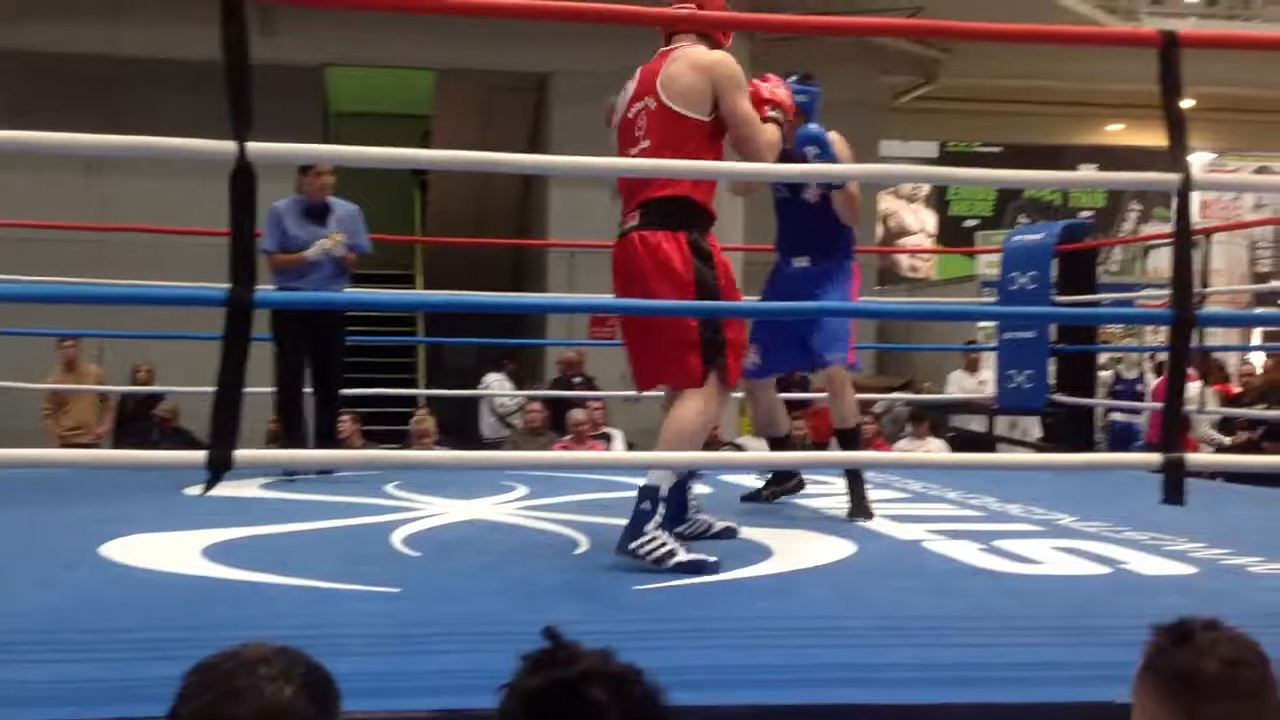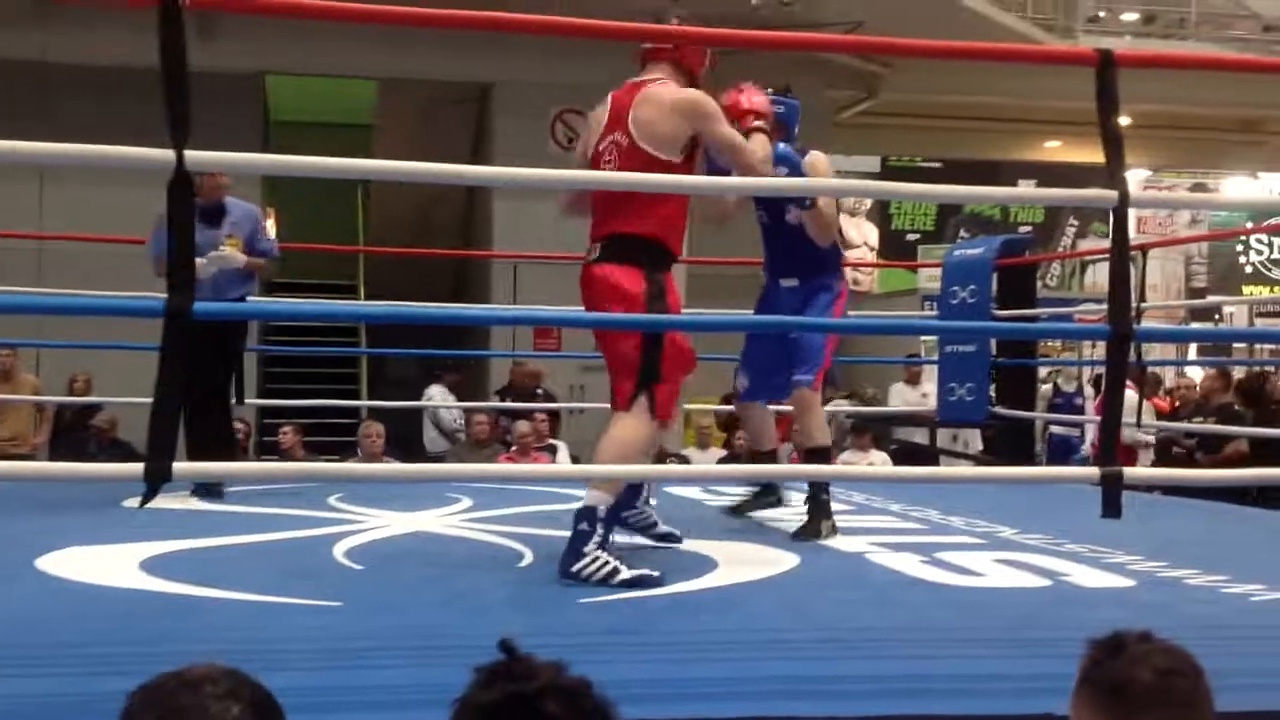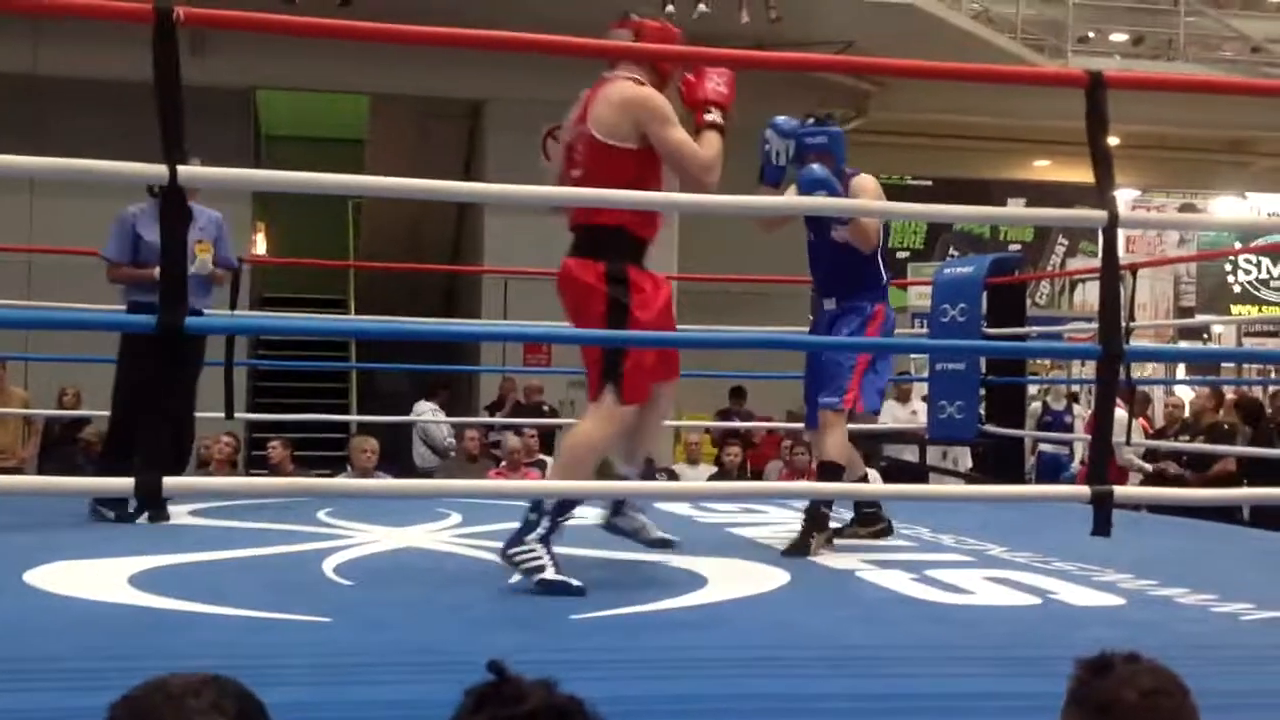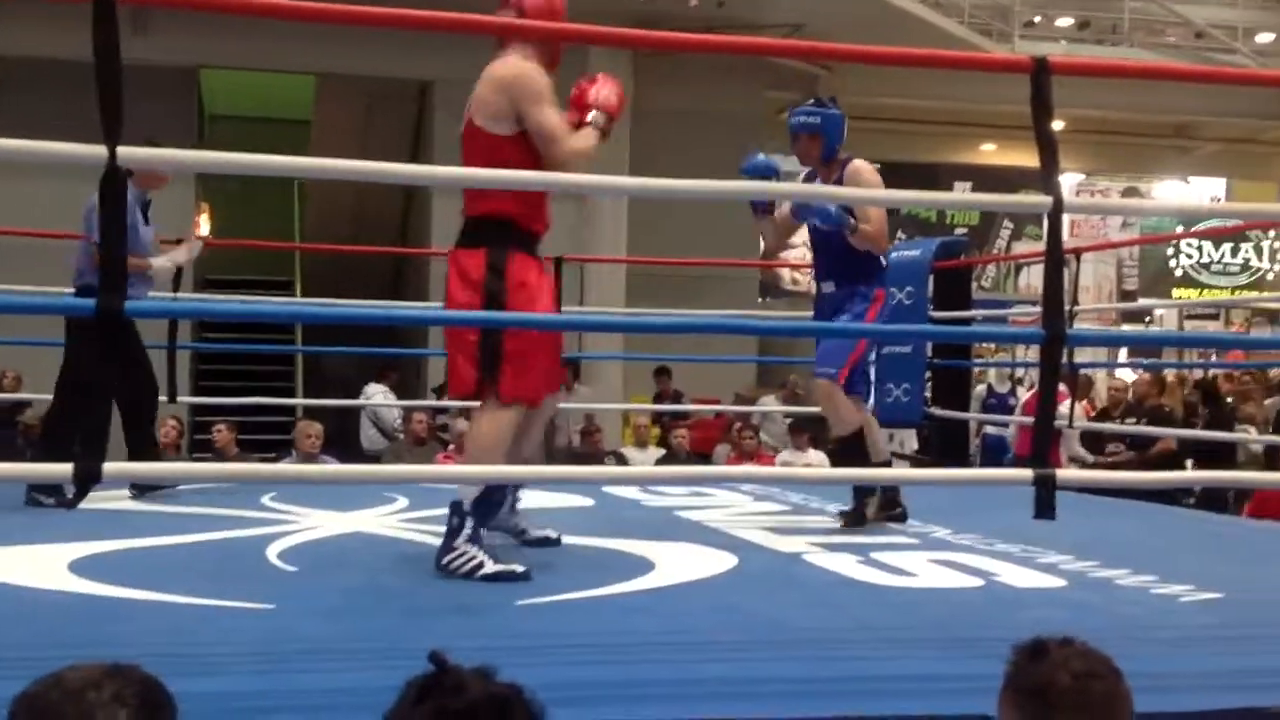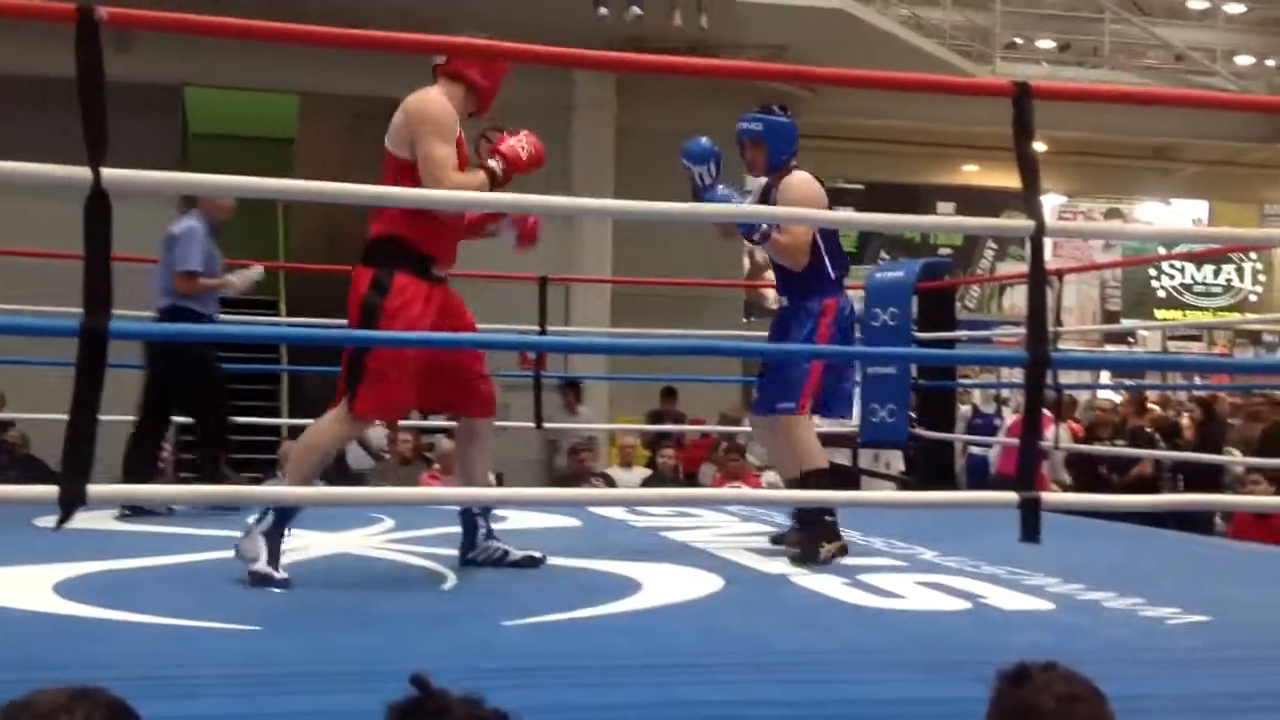
dt=0.5s
person 1, frame 1
left shoulder: (636, 83)
right shoulder: (714, 64)
right elbow: (760, 156)
right wrist: (775, 109)
left hip: (635, 240)
right hip: (677, 239)
left knee: (690, 379)
right knee: (707, 380)
left ankle: (676, 508)
right ankle: (647, 521)
person 1, frame 2
left shoulder: (603, 111)
right shoulder: (684, 102)
left elbow: (571, 203)
right elbow: (756, 167)
right wrist: (754, 118)
left hip: (608, 268)
right hip: (638, 277)
left knee: (664, 387)
right knee: (642, 408)
left ankle: (629, 499)
right ankle: (584, 546)
person 1, frame 3
left shoulder: (587, 103)
right shoulder: (639, 97)
left elbow: (556, 192)
right elbow: (704, 177)
right wrist: (713, 111)
left hip: (604, 264)
right hip: (612, 269)
left knee: (657, 386)
right knee: (617, 405)
left ankle: (624, 505)
right ankle: (533, 535)
person 1, frame 4
left shoulder: (502, 83)
right shoulder: (520, 74)
right elbow: (564, 162)
left wrist: (583, 119)
right wrist: (596, 115)
left hip: (511, 258)
right hip: (497, 258)
left knee: (536, 390)
right knee: (504, 397)
left ankle: (499, 507)
right ankle: (459, 539)
person 1, frame 5
left shoulder: (444, 123)
right shoulder: (433, 106)
right elbow: (442, 194)
left wrist: (496, 218)
right wrist: (501, 164)
left hip: (428, 286)
right hip: (395, 283)
left knee: (479, 407)
right knee: (356, 412)
left ankle: (477, 536)
right ankle: (266, 530)
person 2, frame 1
left shoulder: (831, 144)
left elbow: (852, 216)
right elbow: (740, 189)
left hip: (832, 271)
right hip: (788, 271)
left knee: (835, 370)
right knee: (756, 375)
left ankle: (856, 484)
right ankle: (786, 472)
person 2, frame 2
left shoulder: (814, 163)
left elbow: (826, 234)
left wrist: (806, 191)
right wrist: (715, 169)
left hip: (821, 289)
right hip: (779, 291)
left knee: (803, 391)
right knee: (750, 394)
left ankle: (821, 509)
right ankle: (768, 484)
person 2, frame 3
left shoulder: (862, 185)
right shoulder: (805, 188)
left elbow: (868, 240)
right elbow: (766, 222)
left wrist: (834, 200)
right wrist: (772, 170)
left hip: (864, 314)
right hip: (827, 314)
left knee: (831, 413)
right knee: (822, 426)
left ankle: (817, 523)
right ankle: (871, 515)
person 2, frame 4
left shoulder: (859, 173)
right shoulder: (807, 183)
left elbow: (879, 242)
right elbow: (773, 241)
left wrist: (838, 220)
right wrist: (760, 202)
left hip: (865, 296)
right hip: (832, 298)
left knee: (827, 385)
right knee: (850, 397)
left ankle: (866, 489)
right ankle: (888, 498)
person 2, frame 5
left shoulder: (798, 186)
right shoulder: (769, 189)
left elbow: (796, 257)
right elbow: (729, 232)
left wrist: (752, 227)
right wrist: (706, 190)
left hip: (819, 311)
right hip: (796, 311)
left knee: (792, 417)
right knee: (764, 418)
left ankle: (827, 531)
right ankle: (808, 515)
person 3, frame 1
left shoulder: (349, 212)
right shoulder: (280, 211)
left elbow: (354, 263)
right elbow: (274, 262)
left wrist: (340, 253)
right wrist: (310, 254)
left hip: (330, 305)
right hip: (291, 305)
left knee: (328, 380)
right knee: (290, 378)
left ankle: (326, 450)
right ankle: (291, 448)
person 3, frame 2
left shoulder: (248, 214)
left elbow: (265, 265)
right elbow: (161, 267)
left wrist: (240, 261)
right wrist: (193, 268)
left knee: (216, 392)
right knee: (193, 394)
person 3, frame 3
left shoulder: (212, 220)
right shoulder: (134, 217)
left elbow: (223, 276)
right elbow: (114, 272)
left wrist: (207, 269)
right wrist: (157, 273)
left knee: (178, 412)
right knee: (131, 408)
left ankle: (155, 497)
right ankle: (109, 495)
person 3, frame 4
left shoulder: (142, 205)
right elbow: (104, 256)
left wrist: (177, 255)
right wrist: (154, 264)
left hip: (116, 313)
right hip: (96, 311)
left knee: (141, 390)
right knee: (81, 396)
right ankle: (44, 480)
person 3, frame 5
left shoulder: (199, 230)
right shoulder: (192, 230)
right elbow: (183, 284)
left wrist: (231, 283)
right wrist: (228, 283)
right hip: (185, 328)
left knee: (155, 415)
right knee: (214, 410)
right ankle: (213, 487)
